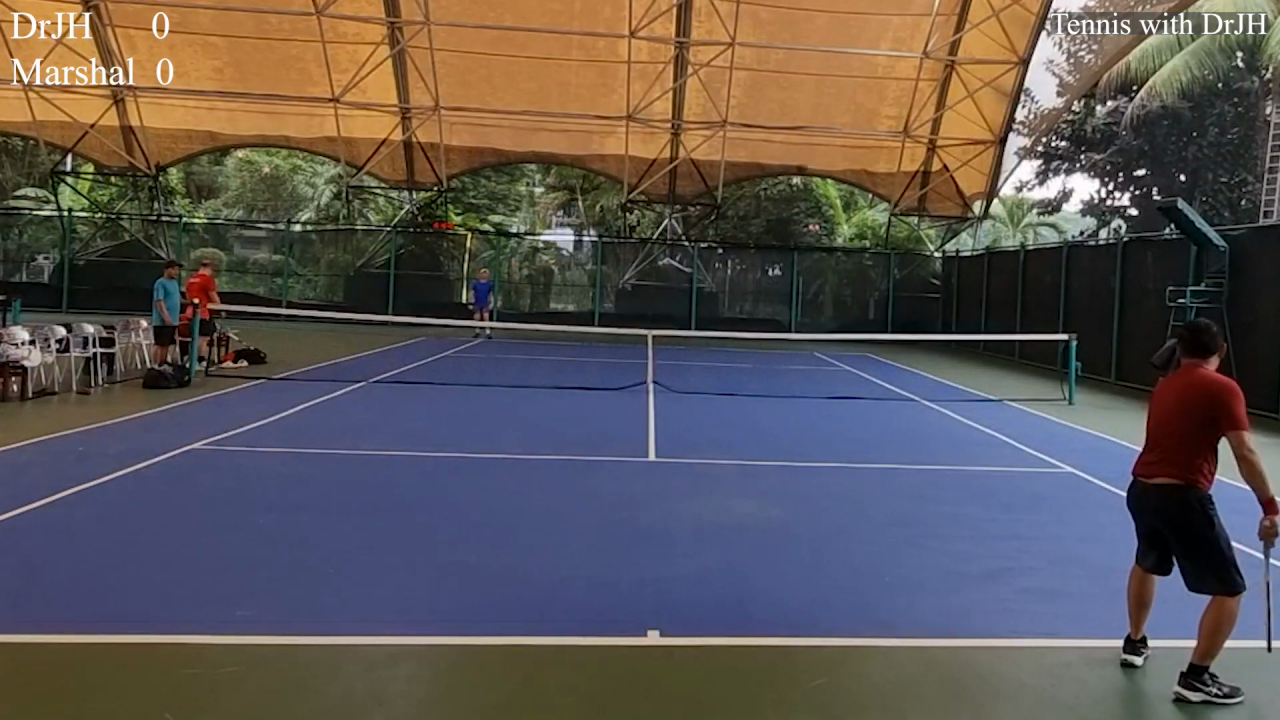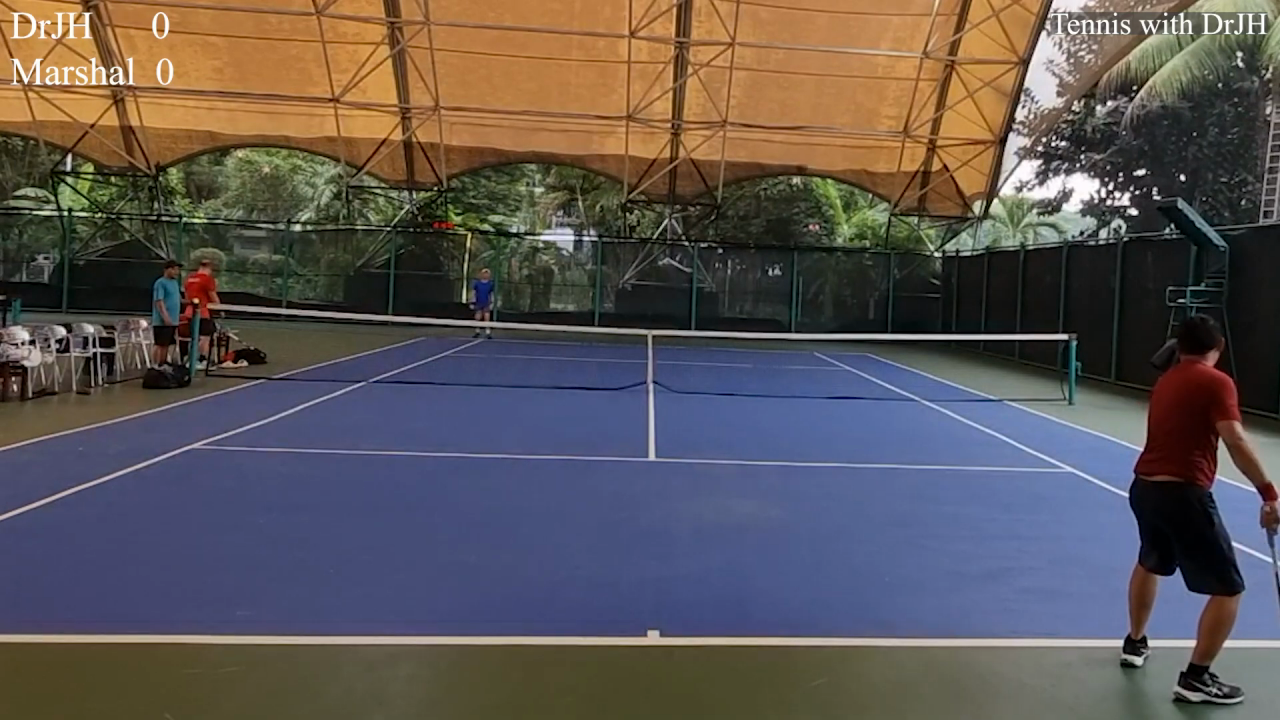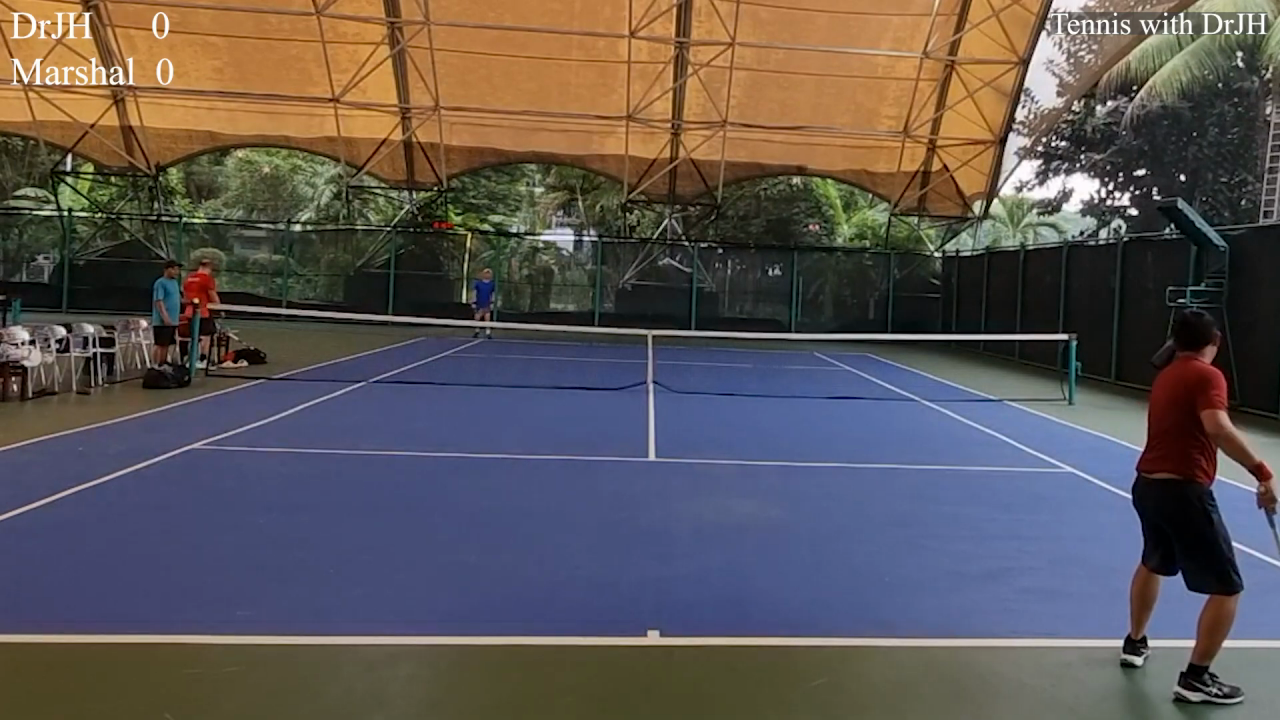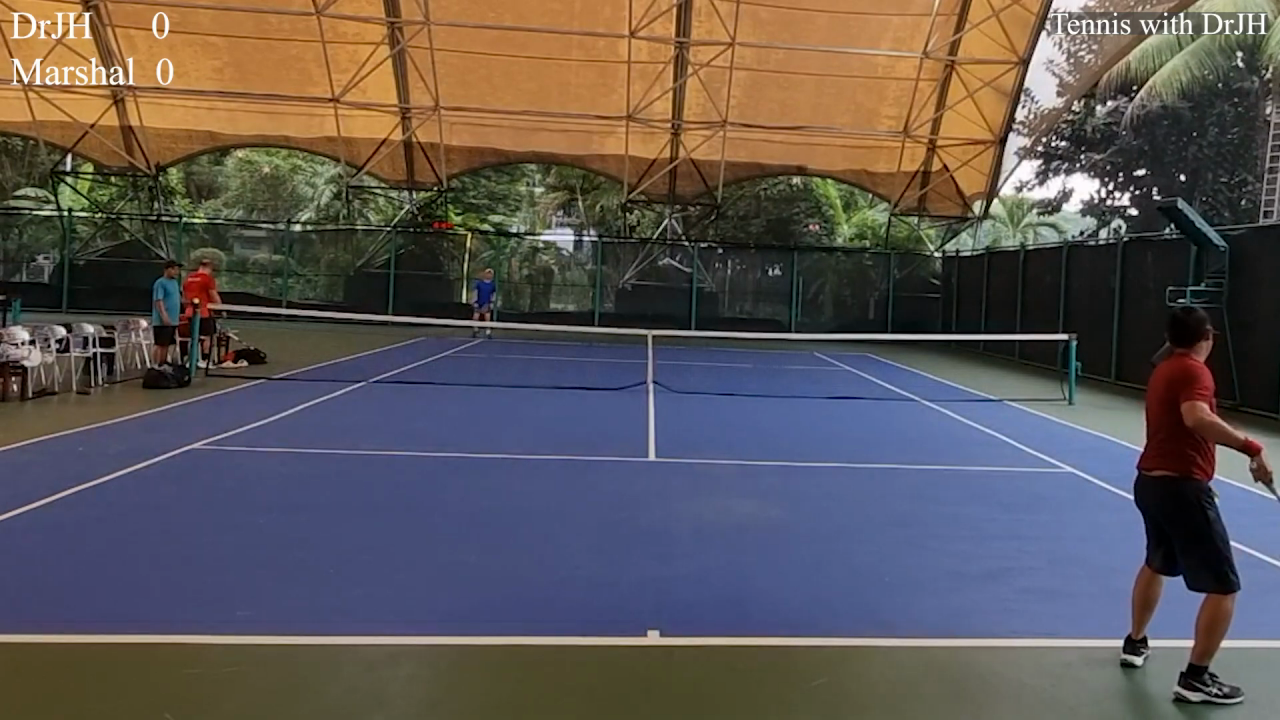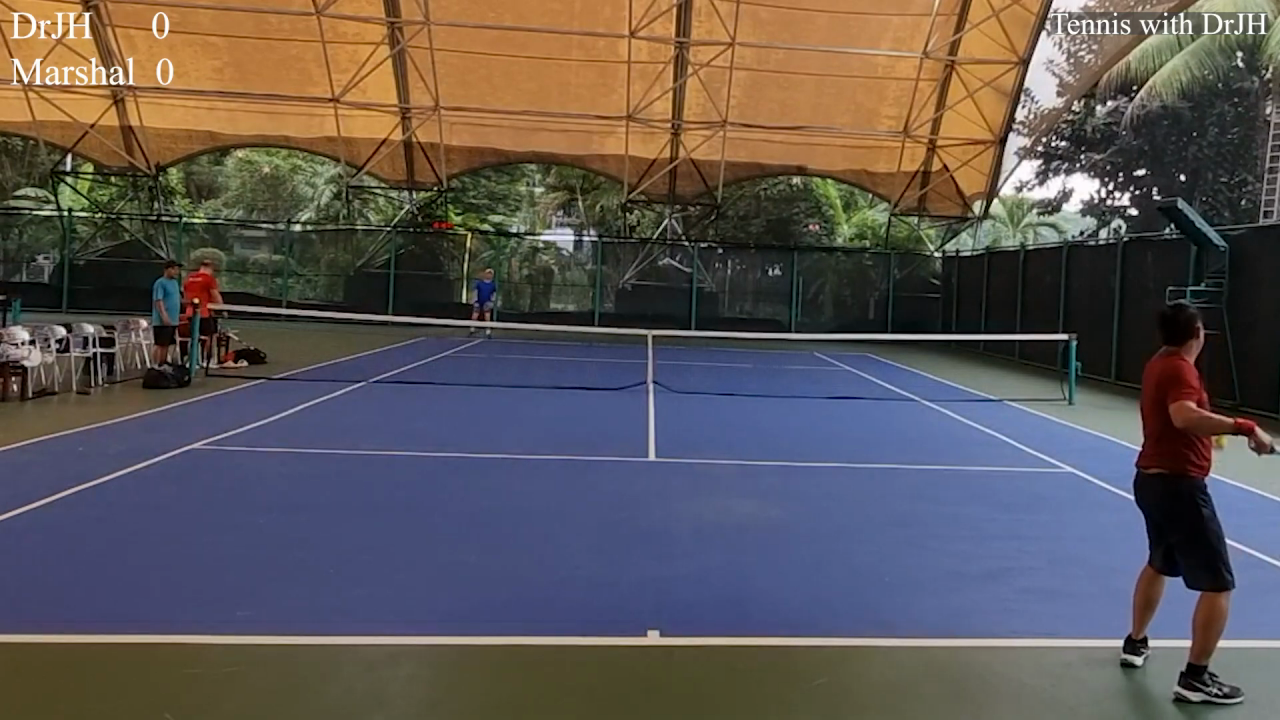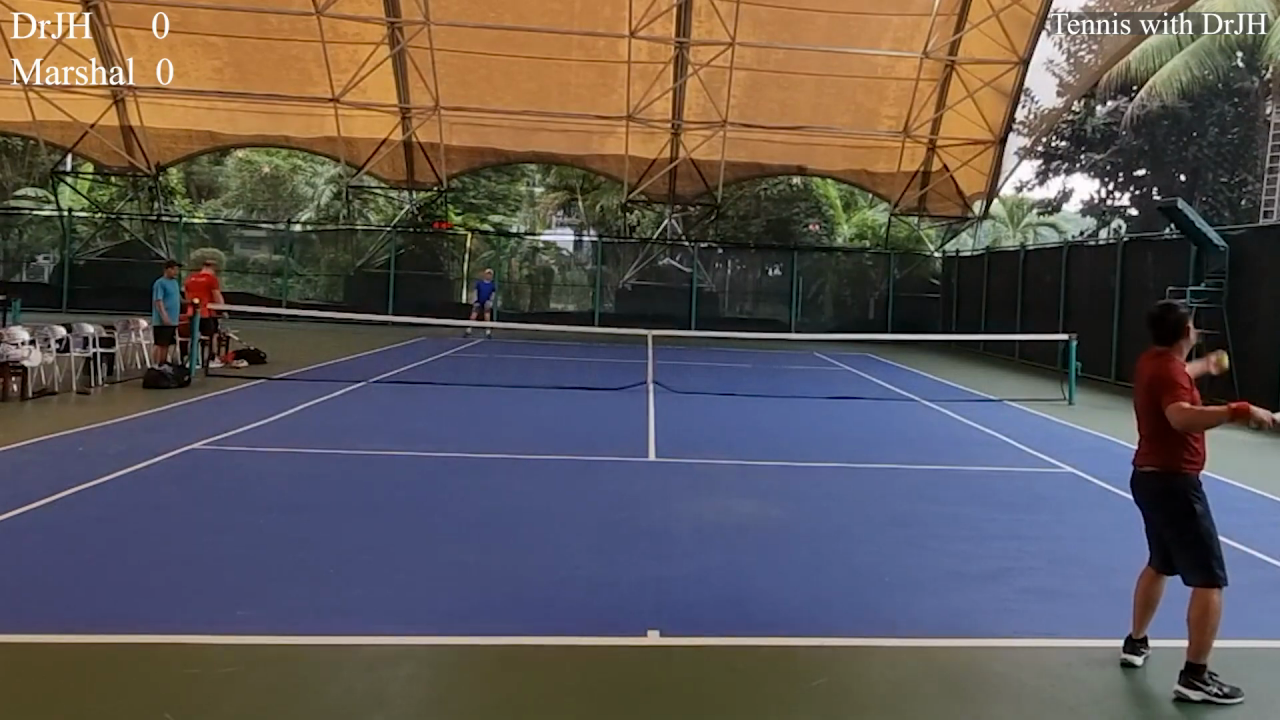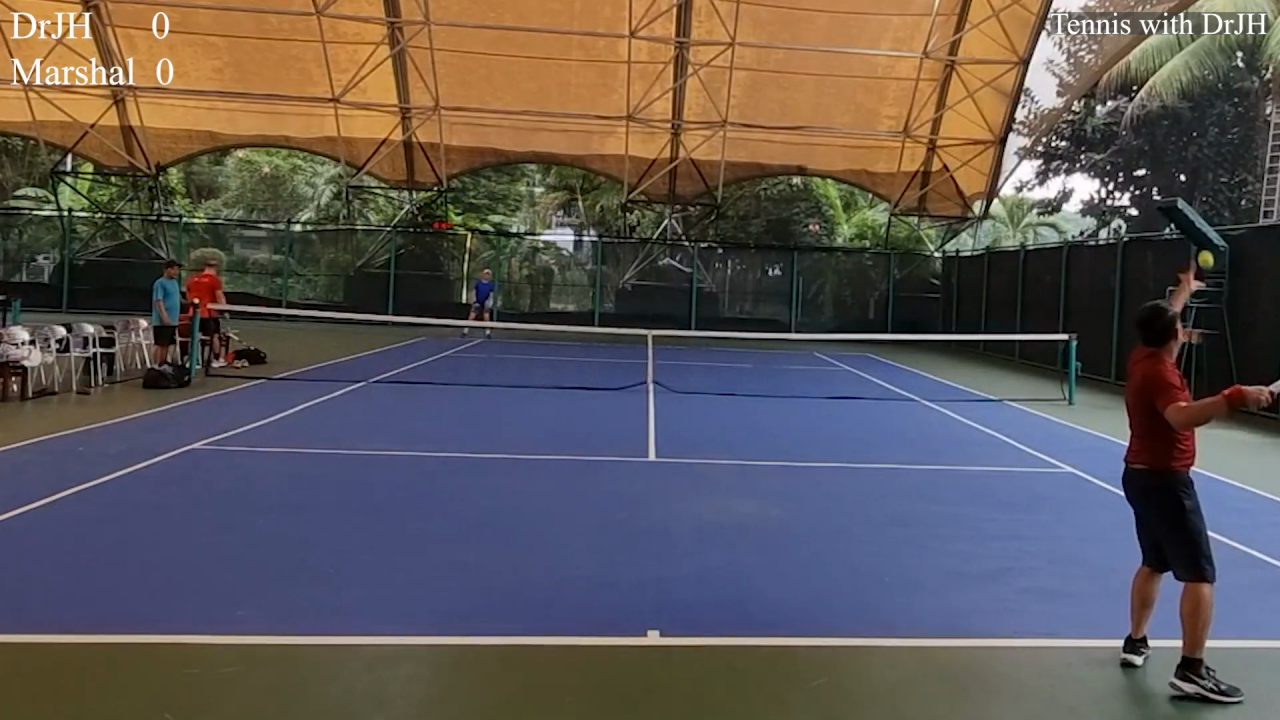
dt=0.1s
person 1, frame 1
left shoulder: (1164, 385)
right shoulder: (1222, 388)
right elbow: (1244, 451)
left hip: (1142, 490)
right hip: (1183, 496)
left knee: (1146, 565)
right knee: (1229, 589)
left ankle: (1134, 642)
right ankle: (1195, 678)
person 1, frame 2
left shoulder: (1165, 382)
right shoulder: (1216, 383)
right elbow: (1235, 441)
left hip: (1144, 488)
right hip: (1183, 495)
left knee: (1149, 565)
right knee: (1228, 589)
left ankle: (1135, 643)
right ankle: (1195, 678)
person 1, frame 3
left shoulder: (1168, 376)
right shoulder: (1207, 376)
right elbow: (1217, 429)
left hip: (1148, 485)
right hip: (1183, 491)
left knee: (1152, 565)
right knee: (1226, 588)
left ankle: (1134, 642)
right ankle: (1195, 678)
person 1, frame 4
left shoulder: (1163, 371)
right shoulder: (1194, 372)
right elbow: (1196, 419)
right wrist: (1251, 448)
left hip: (1149, 483)
right hip: (1183, 489)
left knee: (1155, 566)
right knee: (1223, 587)
left ankle: (1135, 643)
right ankle: (1195, 677)
person 1, frame 5
left shoulder: (1160, 365)
right shoulder: (1180, 371)
right elbow: (1184, 418)
left wrist: (1211, 429)
right wrist: (1244, 428)
left hip: (1151, 480)
right hip: (1180, 486)
left knee: (1159, 565)
right knee: (1216, 584)
left ankle: (1135, 642)
right ankle: (1195, 677)
person 1, frame 6
left shoulder: (1150, 362)
right shoulder: (1169, 371)
right elbow: (1182, 418)
left wrist: (1205, 365)
right wrist: (1241, 411)
left hip: (1148, 478)
right hip: (1174, 483)
left knee: (1158, 565)
right knee: (1209, 581)
left ankle: (1136, 642)
right ankle: (1195, 676)
person 1, frame 7
left shoulder: (1142, 355)
right shoulder: (1160, 371)
left elbow: (1157, 324)
right elbow: (1182, 415)
left wrist: (1183, 291)
right wrist: (1235, 397)
left hip: (1141, 477)
right hip: (1165, 483)
left knee: (1153, 564)
right knee: (1200, 576)
left ankle: (1135, 642)
right ankle: (1192, 670)
